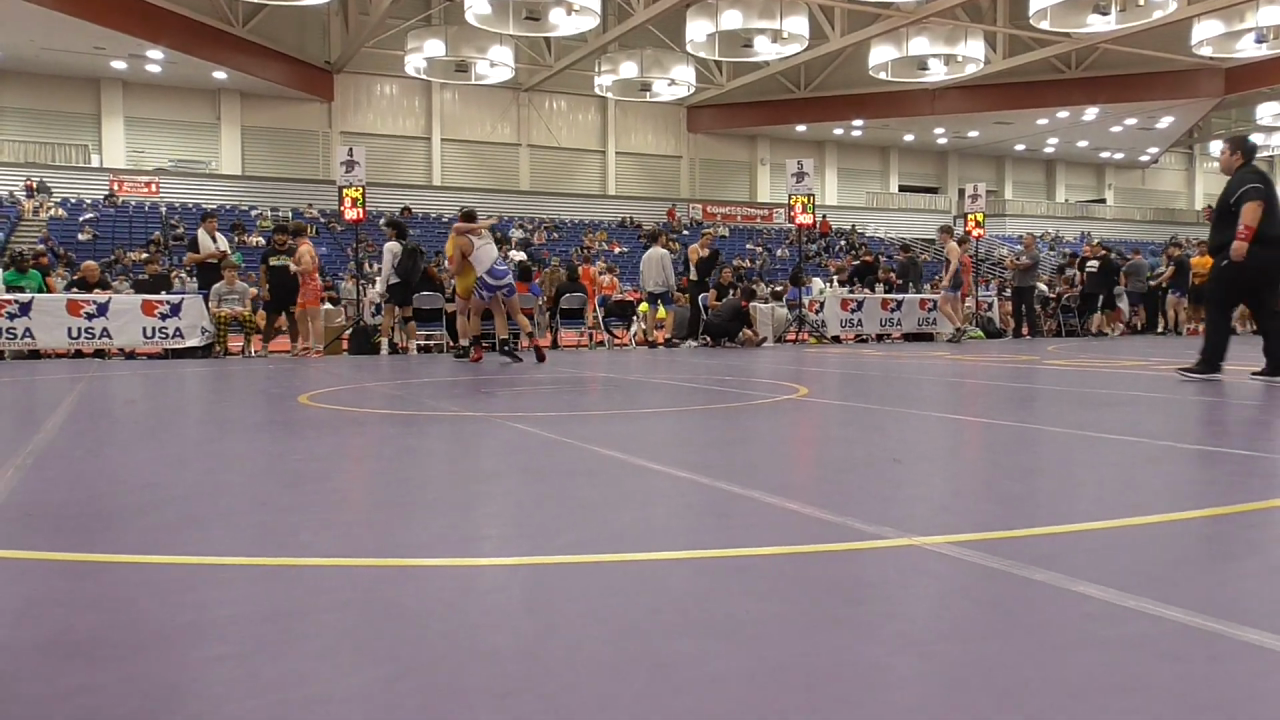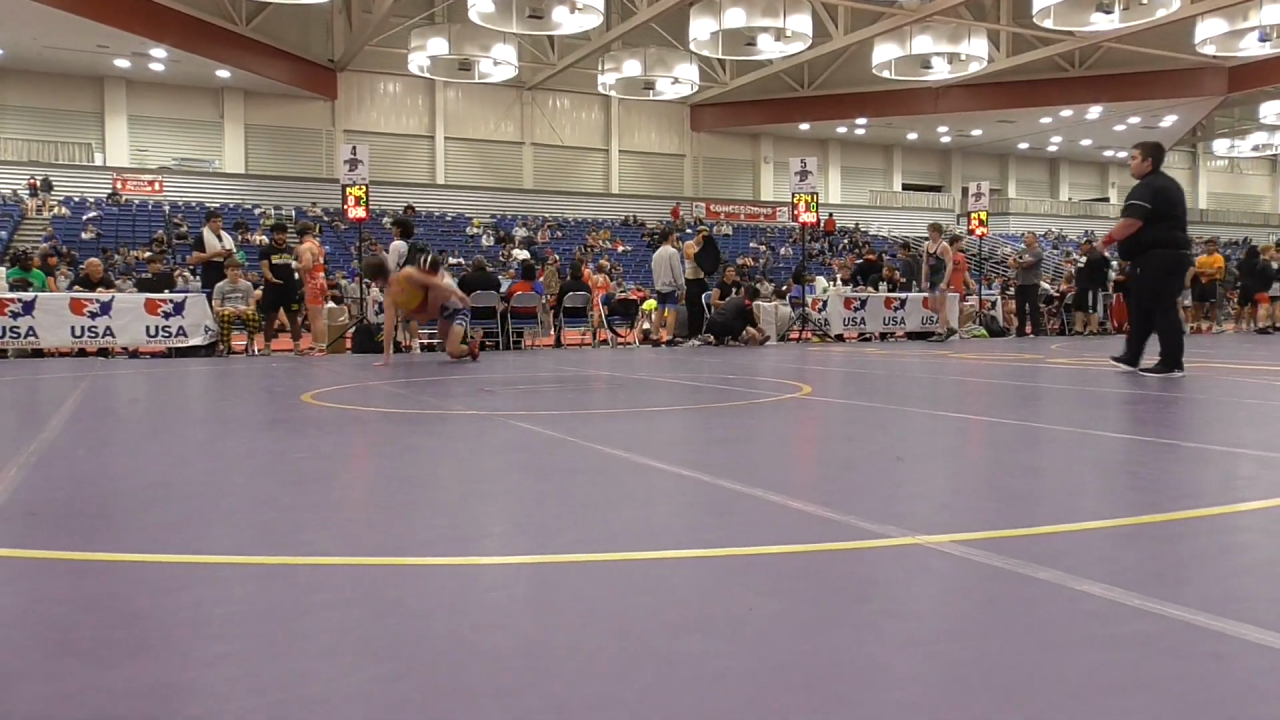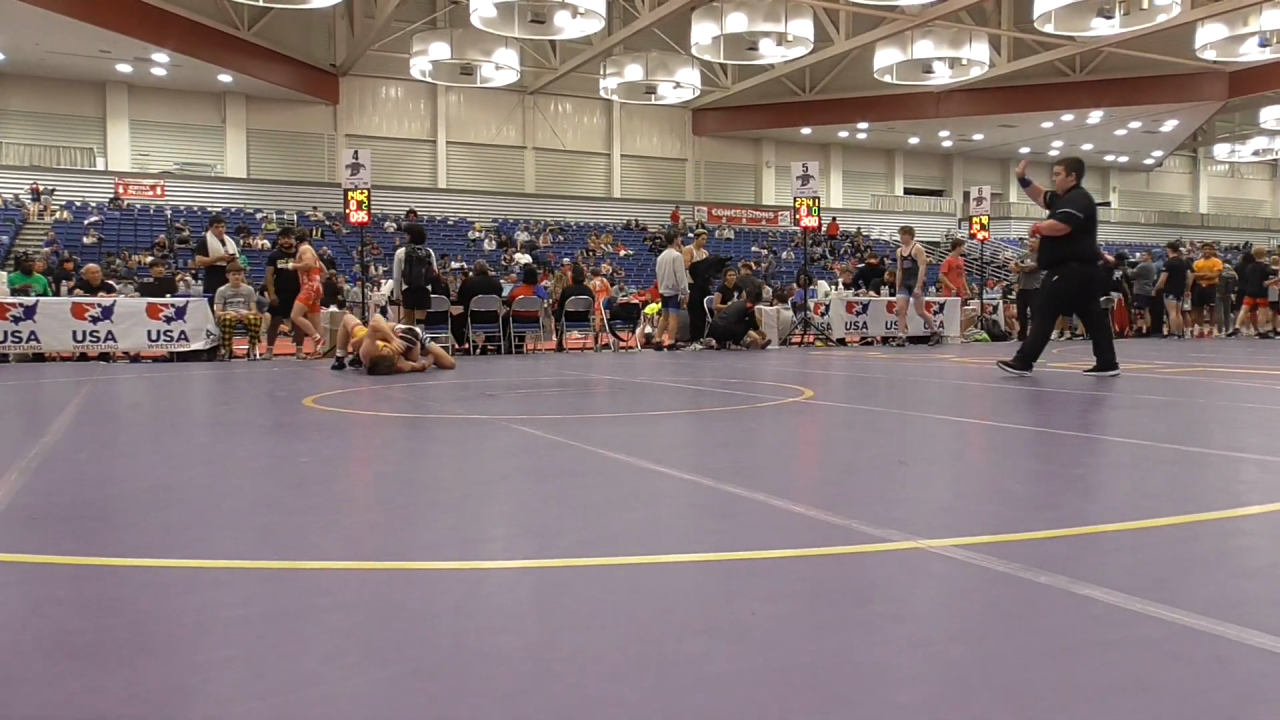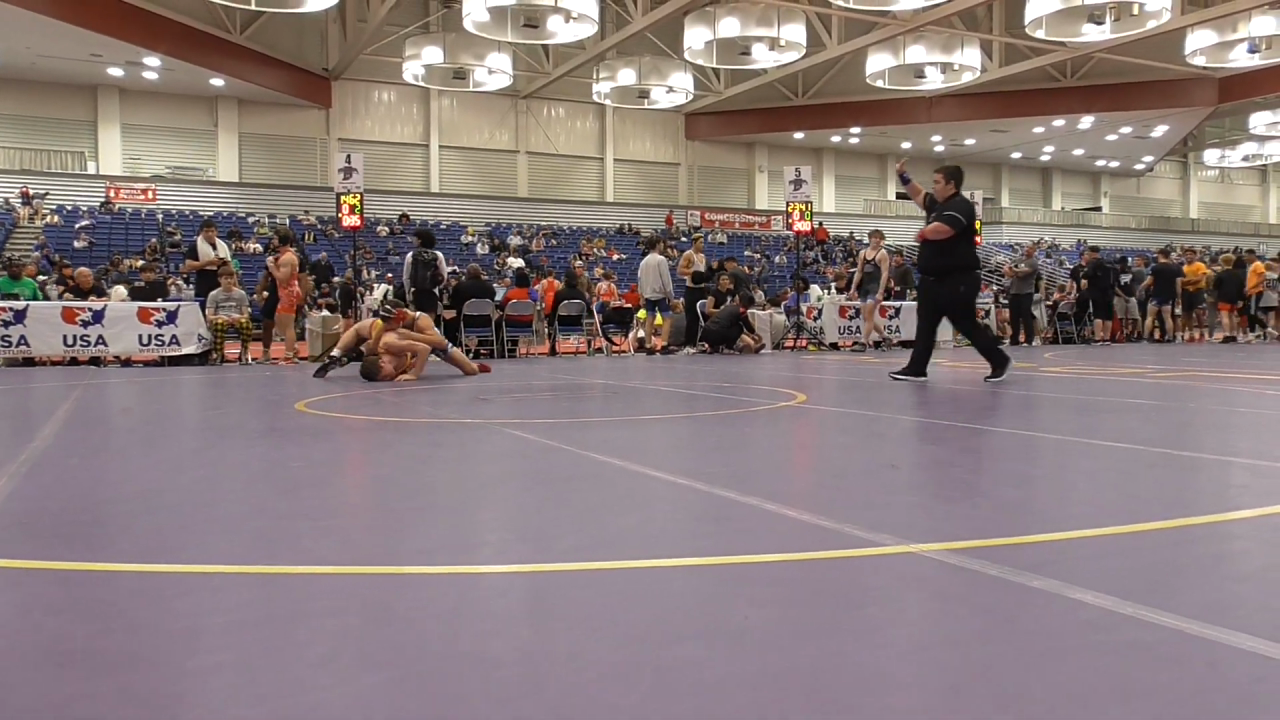
dt=0.7s
person 1, frame 1
left shoulder: (1245, 177)
right shoulder: (1252, 178)
left elbow: (1252, 205)
left wrist: (1241, 238)
right wrist: (1217, 217)
left hip: (1246, 255)
left knee: (1217, 307)
left ankle: (1209, 365)
person 1, frame 2
left shoulder: (1146, 188)
right shoulder: (1171, 185)
left elbow: (1131, 222)
left wrist: (1107, 240)
left hip: (1155, 257)
right hip: (1175, 254)
left knee: (1162, 309)
right knee: (1141, 309)
left ankle: (1172, 363)
right ankle: (1130, 357)
person 1, frame 3
left shoulder: (1077, 199)
right shoulder: (1066, 198)
left elbow: (1060, 226)
right elbow: (1040, 196)
left wrist: (1038, 229)
right wrist: (1023, 178)
left hip: (1071, 269)
right hip: (1079, 268)
left knee: (1043, 314)
right knee: (1092, 316)
left ankle: (1023, 362)
right ankle: (1107, 363)
person 1, frame 4
left shoulder: (961, 206)
right shoulder: (938, 203)
left elbow: (940, 230)
right elbow: (918, 195)
left wrist: (922, 234)
right wrist: (903, 176)
left hip: (959, 279)
right hip: (934, 278)
left knee: (967, 326)
right knee: (925, 324)
left ankle: (1000, 361)
right ankle: (916, 369)
